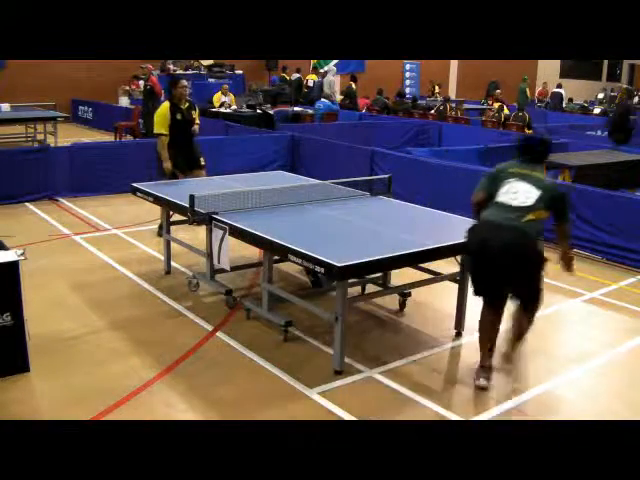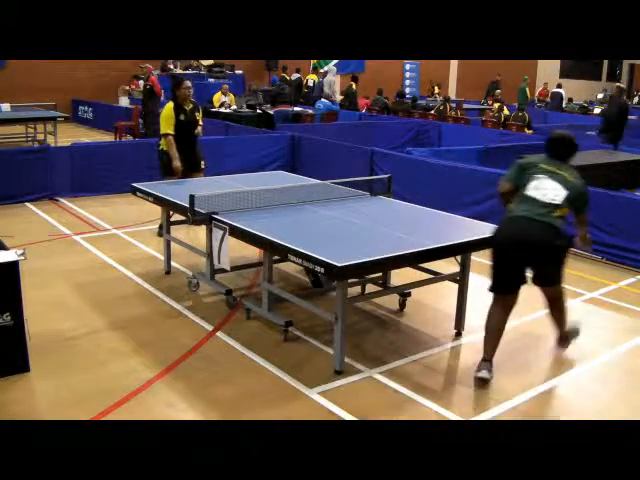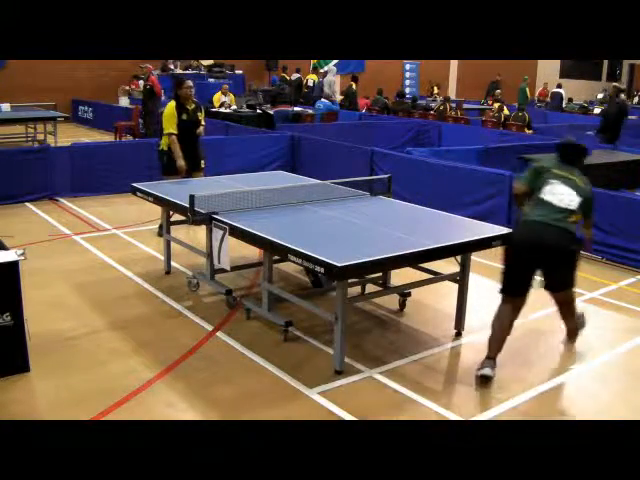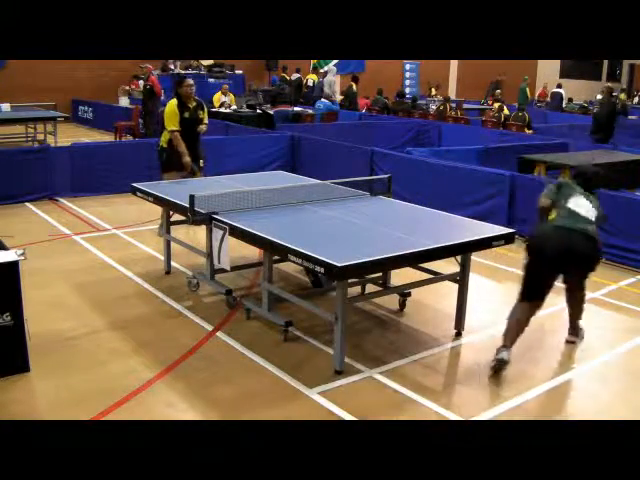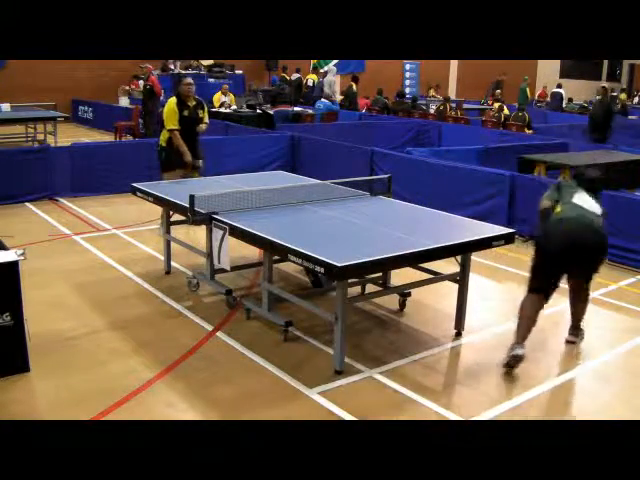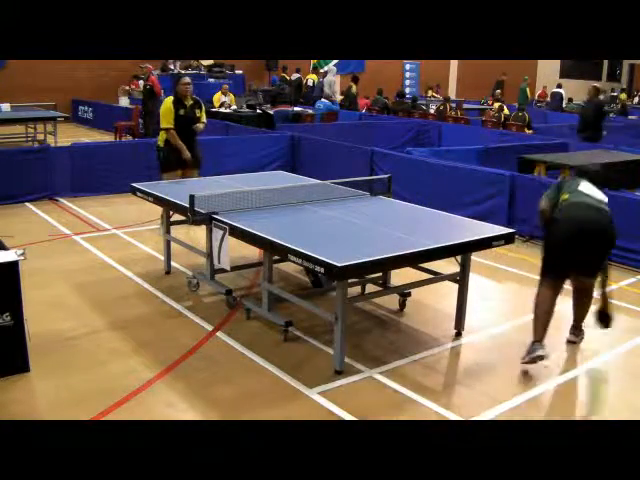
dt=0.1s
person 1, frame 1
left shoulder: (502, 169)
right shoulder: (554, 184)
left elbow: (477, 200)
right elbow: (563, 227)
right wrist: (567, 252)
left hip: (482, 238)
right hip: (519, 243)
left knee: (492, 304)
right knee: (528, 300)
left ankle: (483, 369)
right ankle: (511, 349)
person 1, frame 2
left shoulder: (527, 162)
right shoulder: (577, 182)
left elbow: (504, 190)
right elbow: (581, 217)
right wrist: (583, 234)
left hip: (510, 231)
right hip: (546, 239)
left knee: (503, 299)
right knee: (551, 288)
left ankle: (486, 362)
right ankle: (563, 335)
person 1, frame 3
left shoulder: (541, 167)
right shoulder: (585, 186)
left elbow: (519, 191)
right elbow: (587, 220)
right wrist: (588, 234)
left hip: (525, 235)
right hip: (562, 242)
left knee: (510, 301)
right knee: (561, 290)
left ankle: (489, 362)
right ankle: (572, 328)
person 1, frame 4
left shoulder: (561, 185)
right shoulder: (595, 203)
left elbow: (543, 205)
right wrist: (594, 252)
left hip: (551, 240)
right hip: (585, 247)
left knee: (527, 302)
right knee: (575, 286)
left ankle: (505, 348)
right ankle: (574, 329)
person 1, frame 5
left shoulder: (562, 185)
right shoulder: (597, 205)
left elbow: (544, 208)
left wrist: (546, 239)
left hip: (559, 231)
right hip: (593, 238)
left knee: (536, 293)
right knee: (580, 284)
left ankle: (518, 345)
right ankle: (575, 330)
person 1, frame 6
left shoulder: (565, 182)
right shoulder: (603, 198)
left elbow: (543, 208)
left wrist: (551, 234)
left hip: (570, 219)
right hip: (602, 225)
left knee: (549, 284)
right knee: (584, 284)
left ankle: (537, 344)
right ankle: (576, 329)
person 2, frame 1
left shoulder: (192, 104)
right shoulder: (166, 108)
right elbow: (161, 135)
left wrist: (196, 127)
right wrist: (165, 160)
left hip: (190, 148)
right hip: (172, 152)
right ankle: (164, 224)
person 2, frame 2
left shoulder: (195, 106)
right shoulder: (170, 109)
right elbow: (168, 136)
left wrist: (199, 129)
right wrist: (175, 159)
left hip: (192, 150)
right hip: (173, 152)
person 2, frame 3
left shoulder: (198, 106)
right shoulder: (172, 108)
left elbow: (201, 122)
right elbow: (171, 135)
left wrist: (201, 128)
right wrist: (179, 158)
left hip: (193, 150)
right hip: (173, 152)
person 2, frame 4
left shoulder: (200, 104)
right shoulder: (173, 106)
left elbow: (204, 122)
right elbow: (174, 133)
left wrist: (203, 127)
right wrist: (184, 155)
left hip: (193, 149)
right hip: (172, 150)
person 2, frame 5
left shoulder: (200, 103)
right shoulder: (173, 104)
left elbow: (205, 121)
right elbow: (172, 131)
left wrist: (203, 126)
right wrist: (185, 153)
left hip: (192, 147)
right hip: (172, 148)
person 2, frame 6
left shoulder: (198, 103)
right shoulder: (169, 103)
left elbow: (202, 121)
right elbow: (168, 130)
left wrist: (201, 126)
right wrist: (183, 149)
left hip: (190, 147)
right hip: (170, 148)
